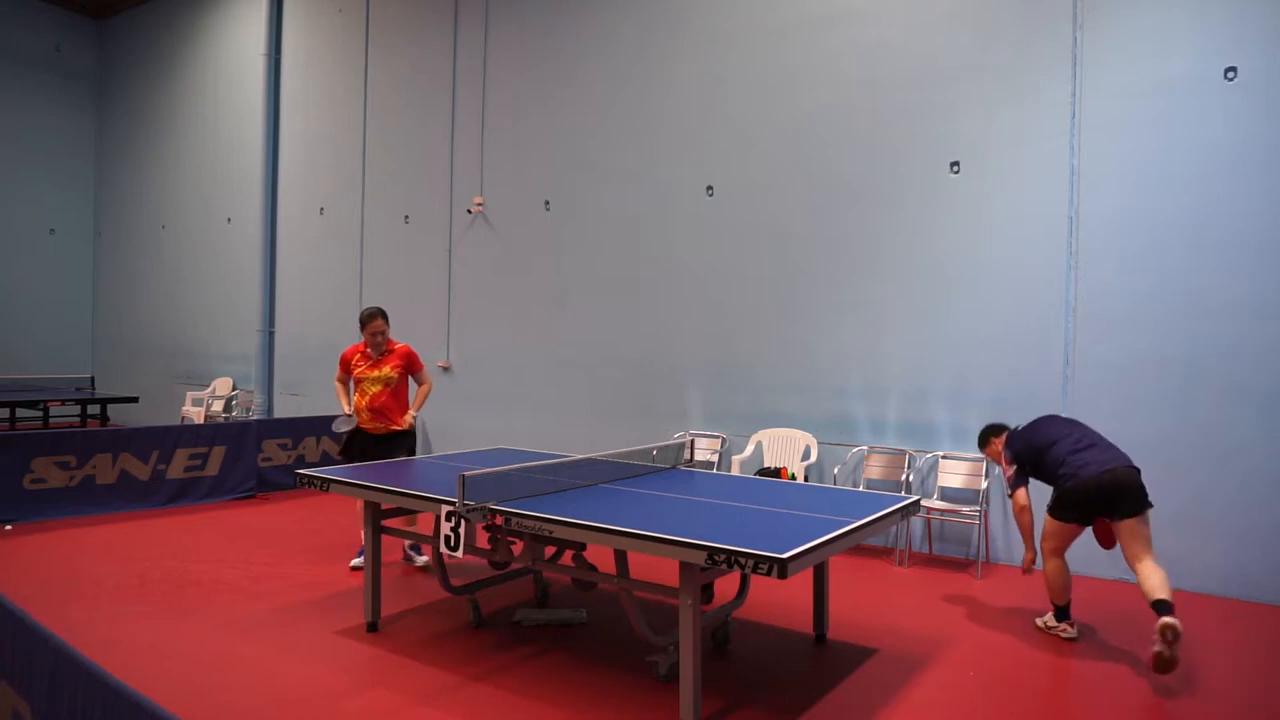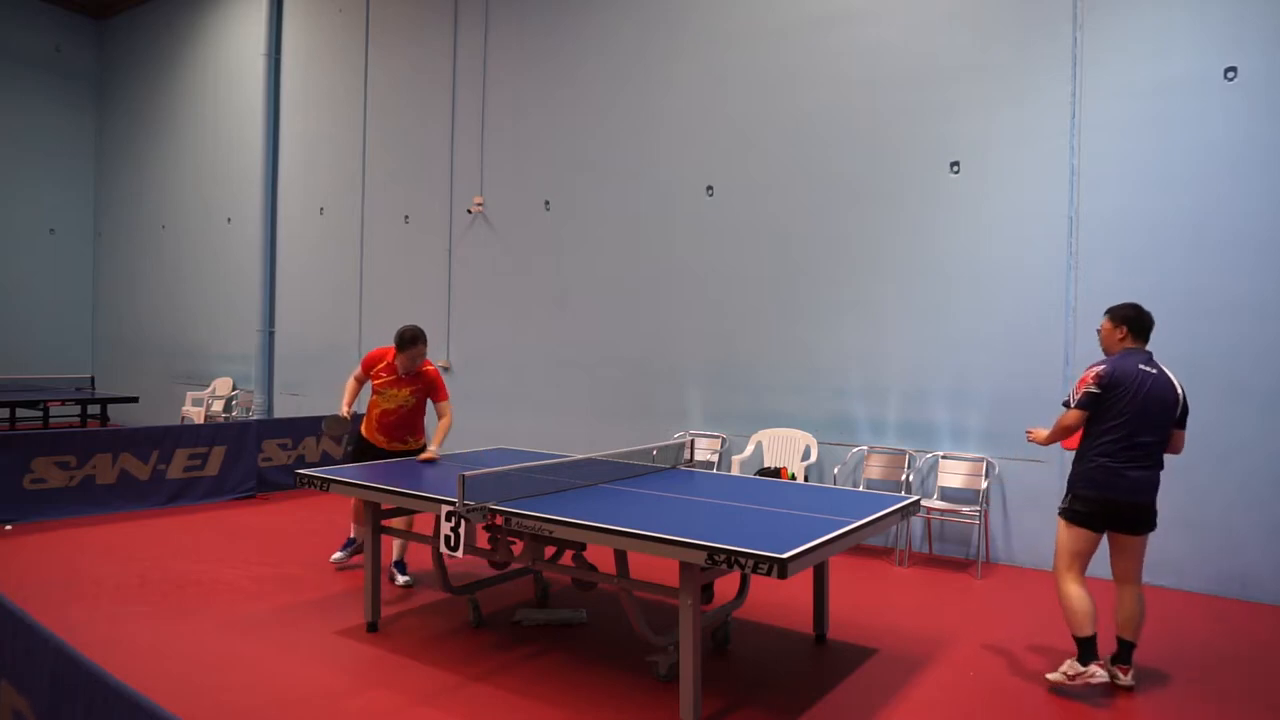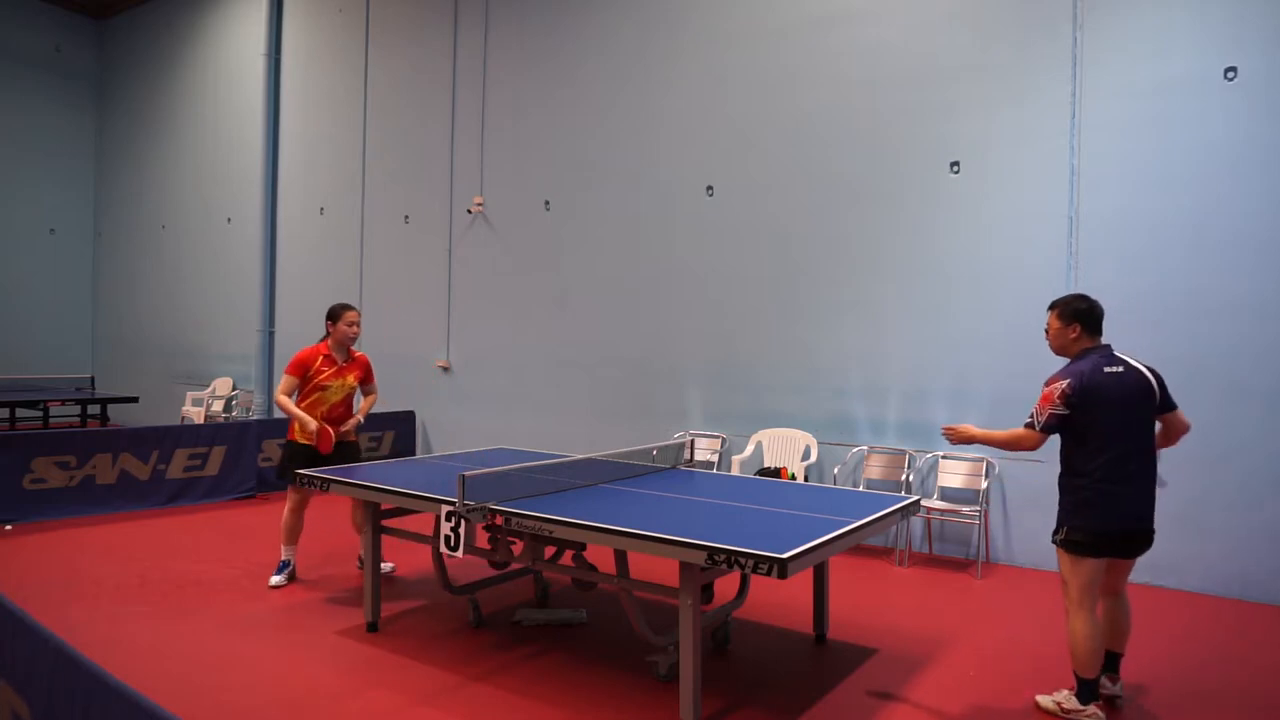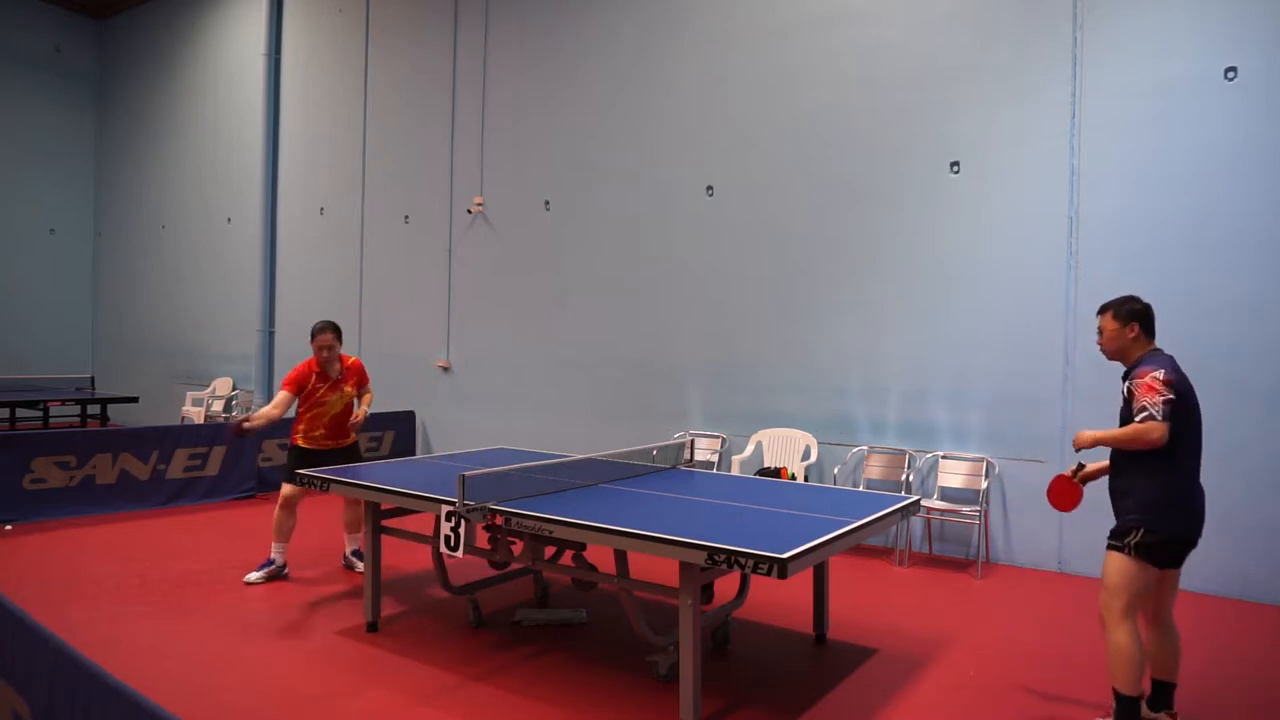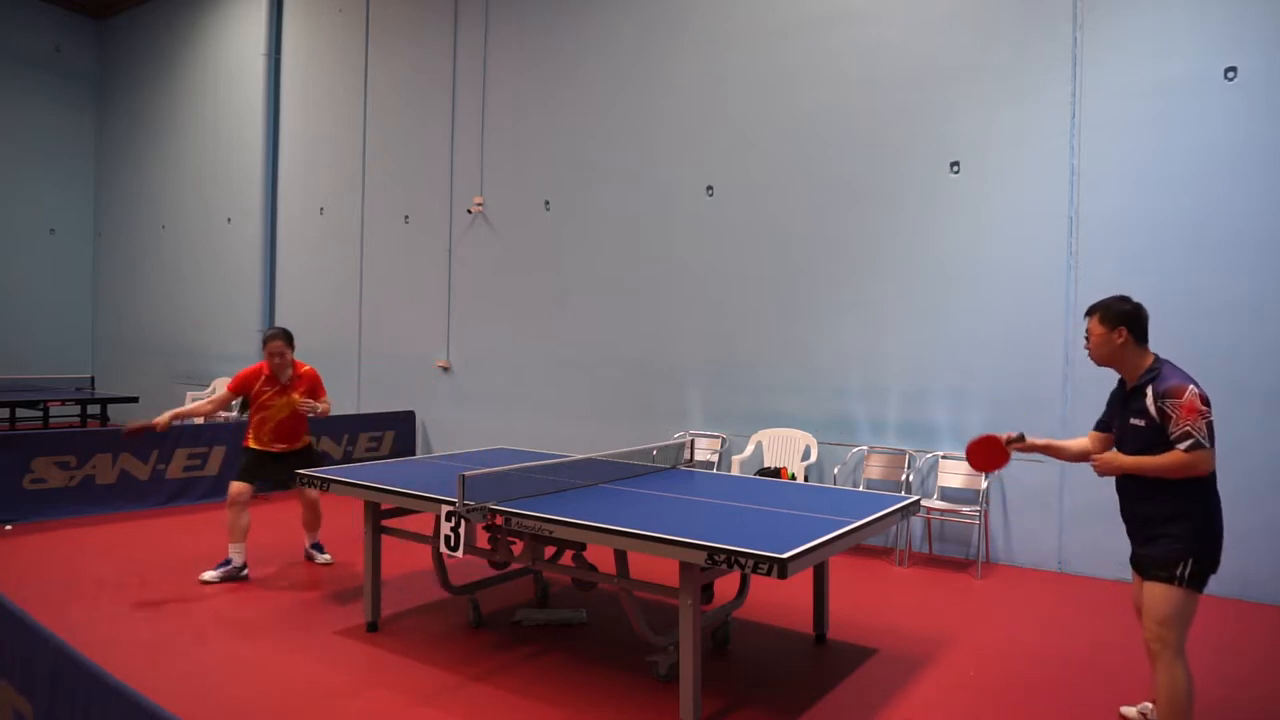
dt=1s
person 1, frame 1
left shoulder: (1010, 451)
right shoulder: (1055, 422)
left elbow: (1021, 504)
left wrist: (1030, 551)
left hip: (1080, 484)
right hip: (1125, 473)
left knee: (1052, 552)
right knee: (1143, 560)
left ankle: (1062, 621)
right ankle: (1165, 617)
person 1, frame 2
left shoulder: (1103, 371)
right shoulder: (1171, 384)
left elbow: (1071, 422)
right elbow: (1176, 444)
left wrist: (1046, 437)
left hip: (1093, 487)
right hip: (1141, 493)
left knee: (1068, 573)
right knee: (1129, 581)
left ankle: (1087, 662)
right ankle: (1122, 664)
person 1, frame 3
left shoulder: (1068, 382)
right shoulder: (1142, 373)
left elbow: (1028, 439)
right elbow: (1178, 427)
left wrist: (975, 435)
left hip: (1089, 513)
right hip: (1138, 511)
left knee: (1080, 605)
right knee: (1114, 592)
right ankle: (1109, 676)
person 1, frame 4
left shoulder: (1150, 374)
right shoulder: (1165, 372)
left elbow: (1153, 435)
left wrist: (1094, 437)
right wrist: (1096, 469)
left hip: (1151, 517)
right hip: (1177, 515)
left knee: (1115, 613)
right knee: (1156, 615)
person 1, frame 5
left shoulder: (1174, 389)
right shoulder: (1125, 392)
left elbow: (1200, 462)
right elbow: (1094, 446)
left wrist: (1123, 464)
right wrist: (1036, 444)
left hip: (1183, 537)
right hip: (1153, 534)
left knee: (1162, 644)
right knee: (1155, 626)
person 2, frame 1
left shoulder: (404, 353)
right shoulder: (350, 356)
left elbow: (425, 383)
right elbow: (340, 381)
left wrist: (412, 413)
right wrist: (346, 405)
left hip: (398, 431)
right hip: (363, 432)
left ankle: (411, 545)
right ankle: (366, 547)
person 2, frame 2
left shoulder: (431, 376)
right shoulder: (376, 358)
left elbow: (445, 417)
right elbow: (356, 379)
left wrist: (433, 448)
right wrist: (346, 405)
left hip: (408, 447)
right hip: (370, 439)
left ankle: (397, 563)
right ankle: (355, 540)
person 2, frame 3
left shoulder: (361, 362)
right shoulder: (306, 358)
left elbow: (371, 394)
right elbow: (281, 397)
left wrist: (357, 418)
right wrist: (305, 419)
left hip: (343, 441)
right hip: (305, 442)
right knee: (296, 500)
left ankle: (368, 556)
right ankle: (286, 563)
person 2, frame 4
left shoulder: (355, 366)
right shoulder: (301, 373)
left elbow: (367, 392)
right elbow: (277, 407)
left wrist: (363, 410)
right wrist: (260, 417)
left hip: (344, 444)
right hip: (307, 446)
left knee: (353, 496)
right knee: (287, 498)
left ankle: (352, 553)
right ankle: (277, 562)
person 2, frame 5
left shoulder: (309, 375)
right shoulder: (251, 376)
left elbow: (326, 407)
right elbow: (214, 404)
left wrist: (316, 409)
right wrist: (174, 414)
left hip: (298, 448)
right hip: (259, 448)
left knee: (311, 498)
right knee: (237, 496)
left ankle: (313, 545)
right ankle: (236, 563)
